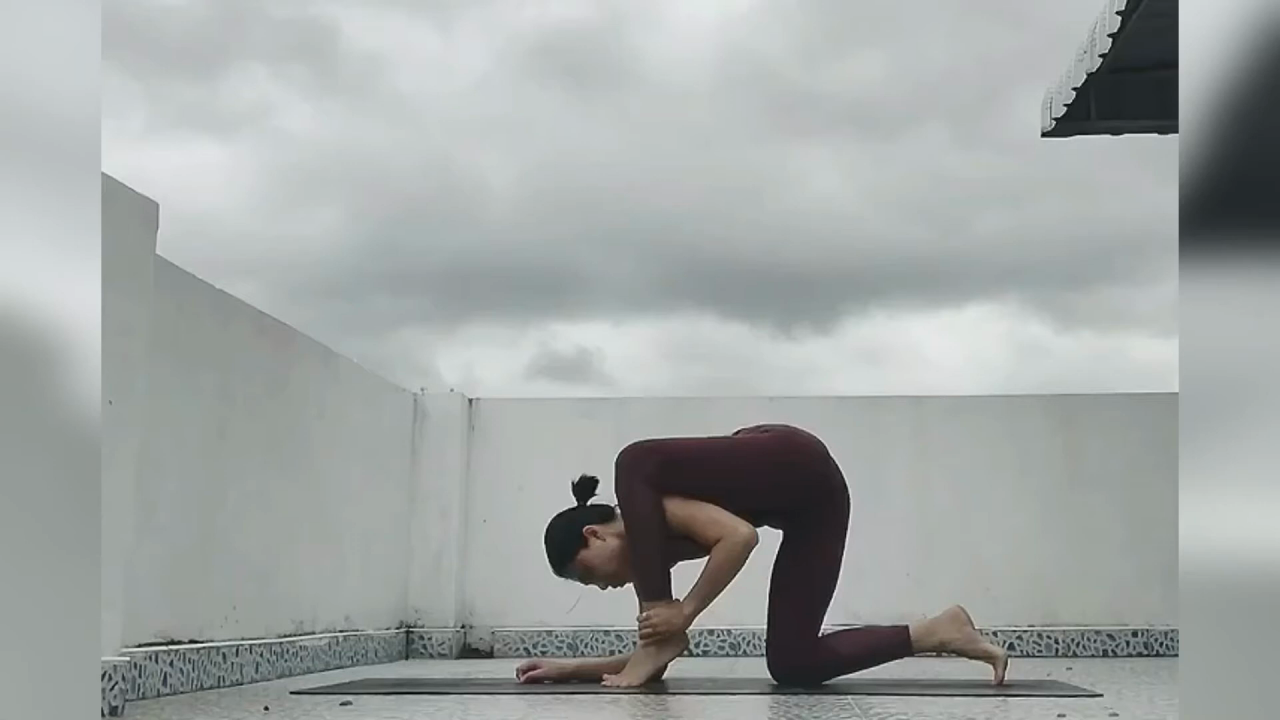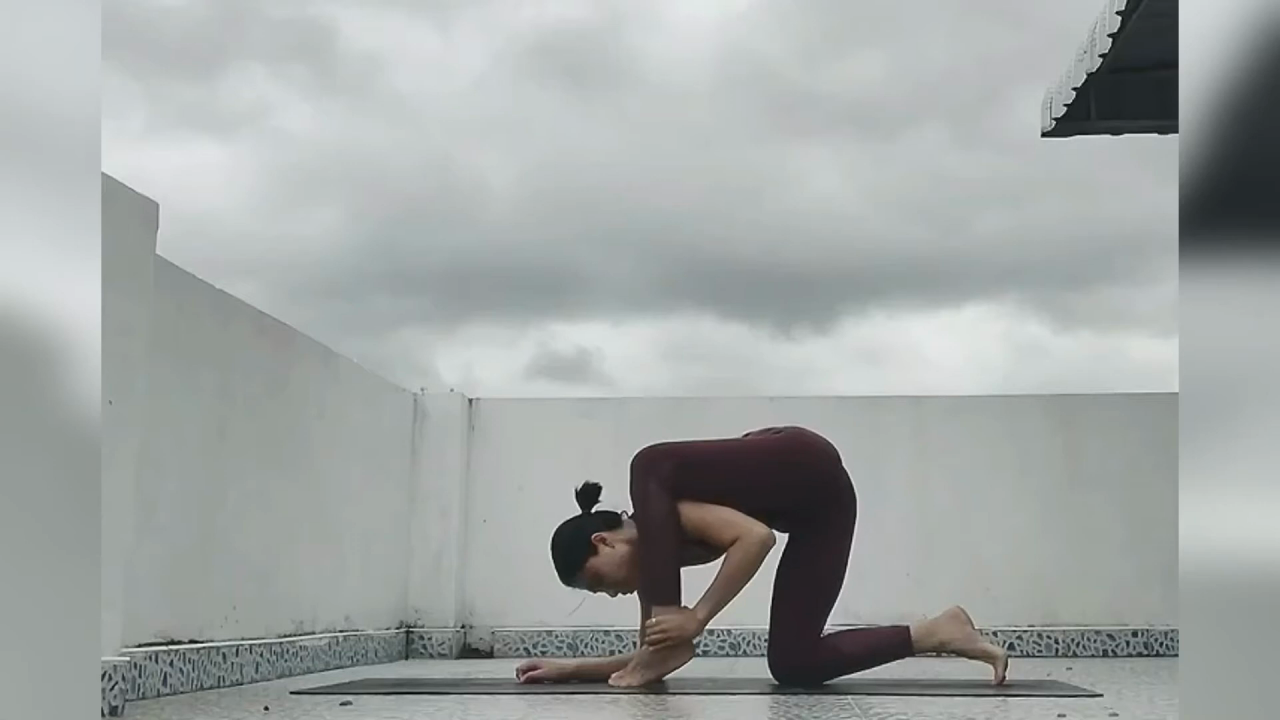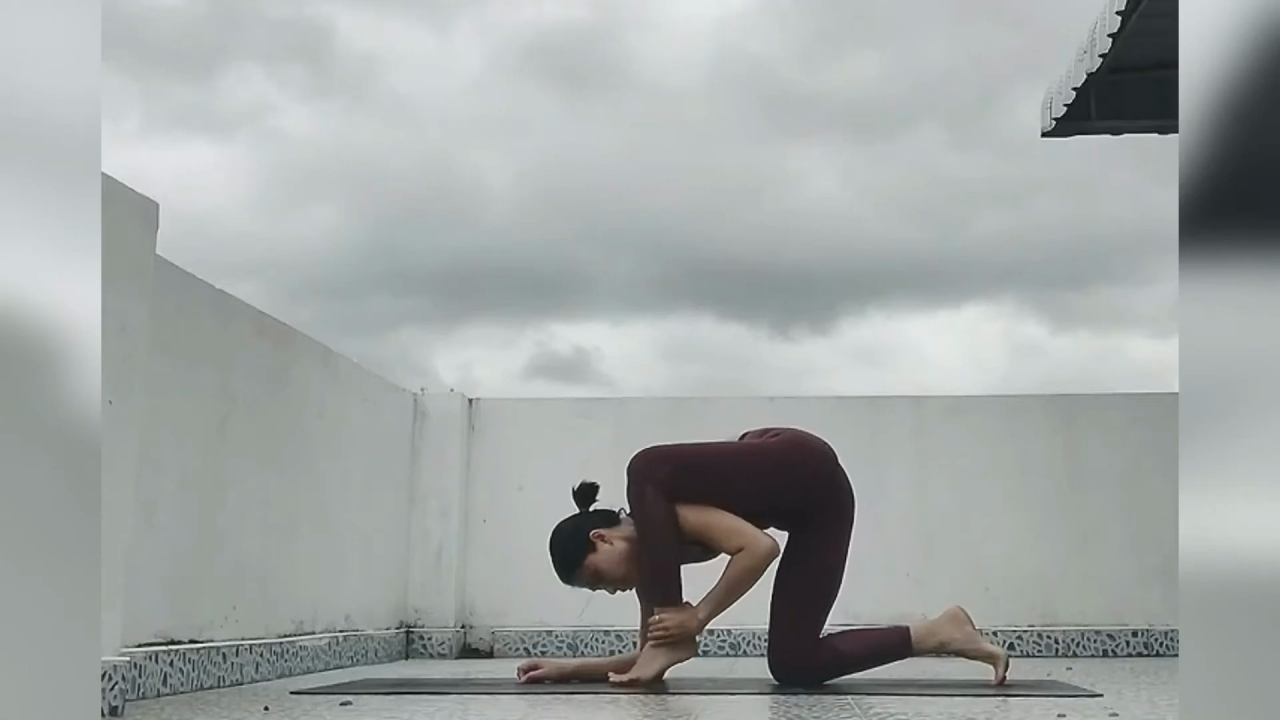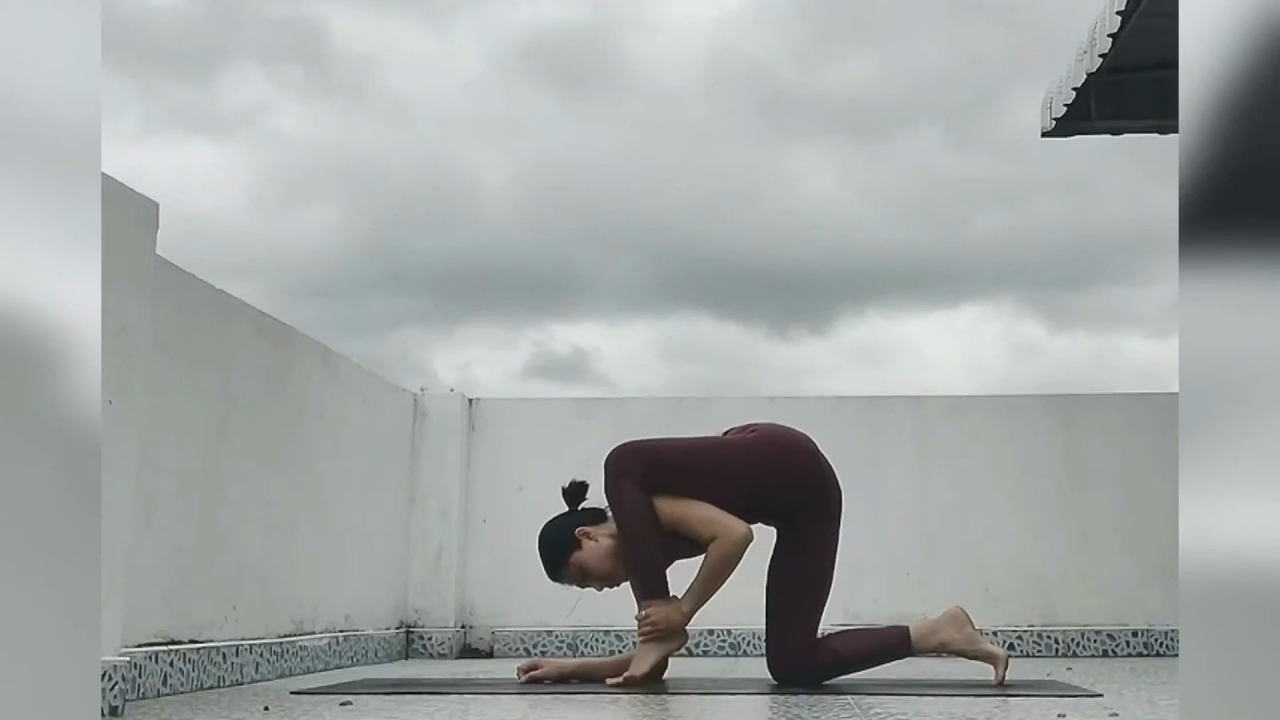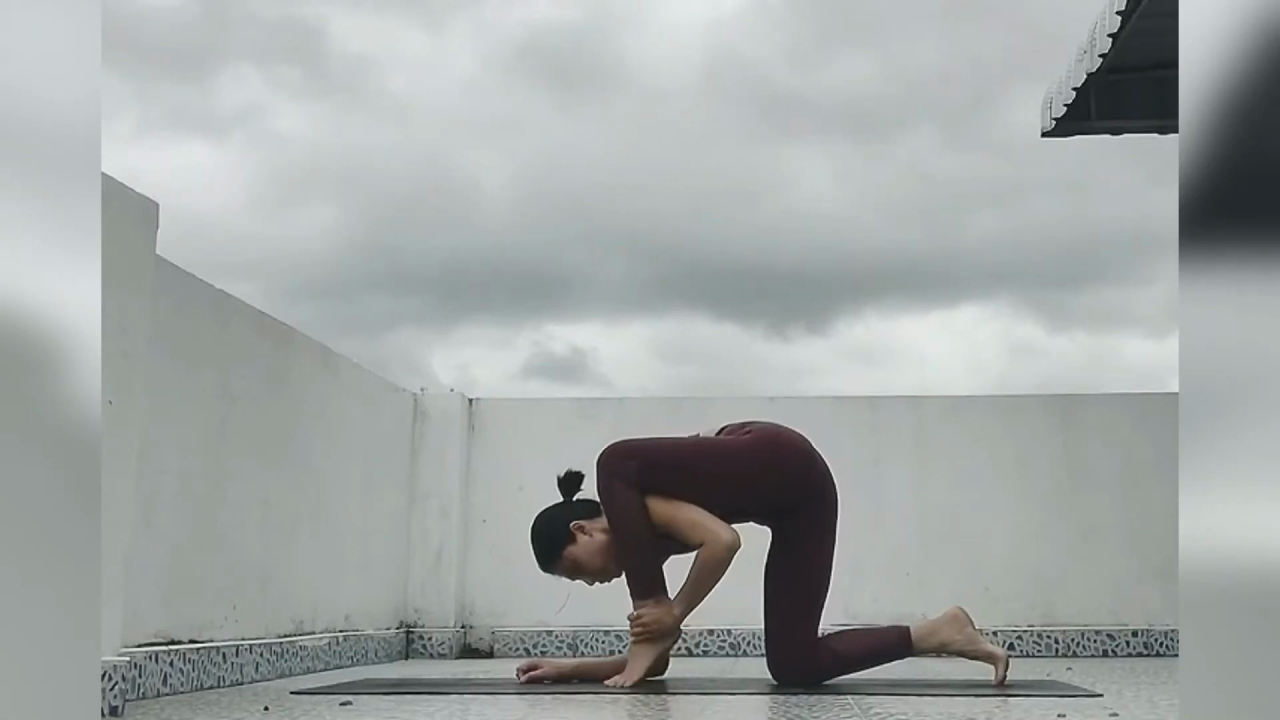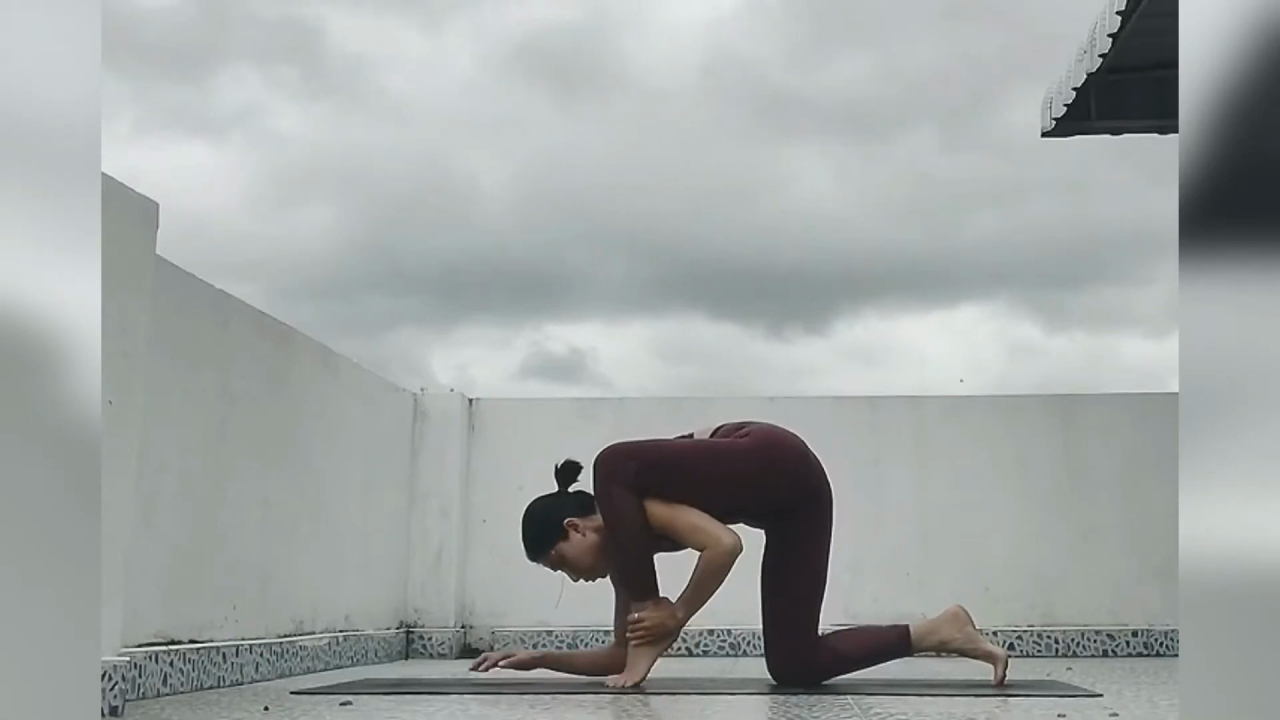
dt=0.4s
person 1, frame 1
left shoulder: (644, 491)
right shoulder: (650, 548)
left elbow: (740, 537)
right elbow: (650, 666)
left wrist: (683, 613)
right wrist: (567, 668)
left hip: (804, 468)
right hip: (815, 502)
left knee: (636, 463)
right knee: (793, 665)
left ankle: (662, 636)
right ankle: (941, 632)
person 1, frame 2
left shoulder: (655, 501)
right shoulder: (650, 554)
left elbow: (757, 536)
right elbow: (647, 662)
left wrist: (696, 619)
right wrist: (568, 668)
left hip: (811, 468)
right hip: (818, 507)
left knee: (651, 465)
right knee: (793, 665)
left ankle: (670, 637)
right ankle: (941, 632)
person 1, frame 3
left shoulder: (651, 484)
right shoulder: (651, 552)
left elbow: (759, 548)
right elbow: (650, 659)
left wrist: (696, 618)
right wrist: (568, 668)
left hip: (809, 471)
right hip: (819, 505)
left knee: (648, 470)
right knee: (793, 665)
left ankle: (675, 637)
right ankle: (941, 633)
person 1, frame 4
left shoulder: (635, 490)
right shoulder: (645, 548)
left elbow: (735, 534)
right elbow: (651, 665)
left wrist: (681, 612)
right wrist: (567, 668)
left hip: (793, 465)
right hip: (805, 499)
left knee: (624, 464)
right knee: (793, 665)
right ankle: (942, 633)
person 1, frame 5
left shoulder: (627, 491)
right shoulder: (640, 545)
left elbow: (723, 541)
right elbow: (656, 662)
left wrist: (673, 614)
right wrist: (569, 668)
left hip: (786, 463)
right hip: (803, 495)
left knee: (615, 463)
right knee: (794, 665)
right ankle: (943, 633)
person 1, frame 6
left shoulder: (625, 494)
right shoulder: (623, 541)
left elbow: (724, 545)
right elbow: (622, 656)
left wrist: (675, 617)
right wrist: (538, 658)
left hip: (782, 464)
right hip: (797, 497)
left knee: (612, 464)
right knee: (793, 665)
right ankle: (940, 632)
